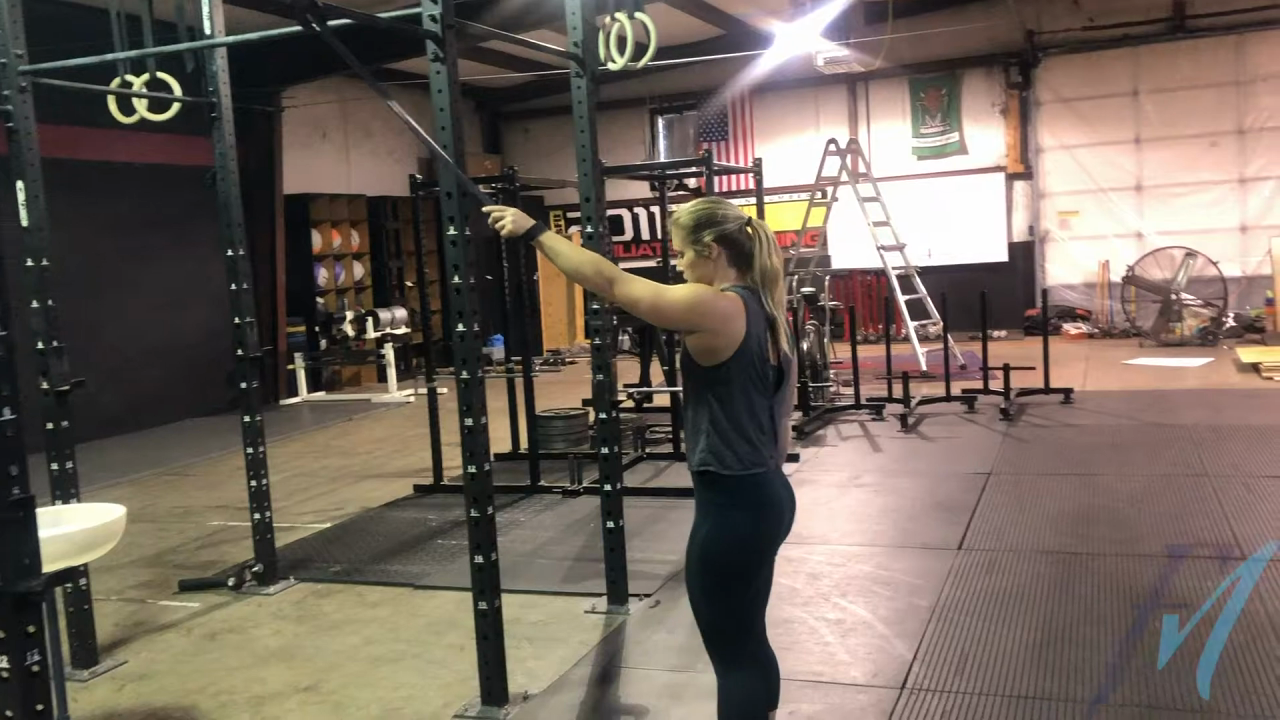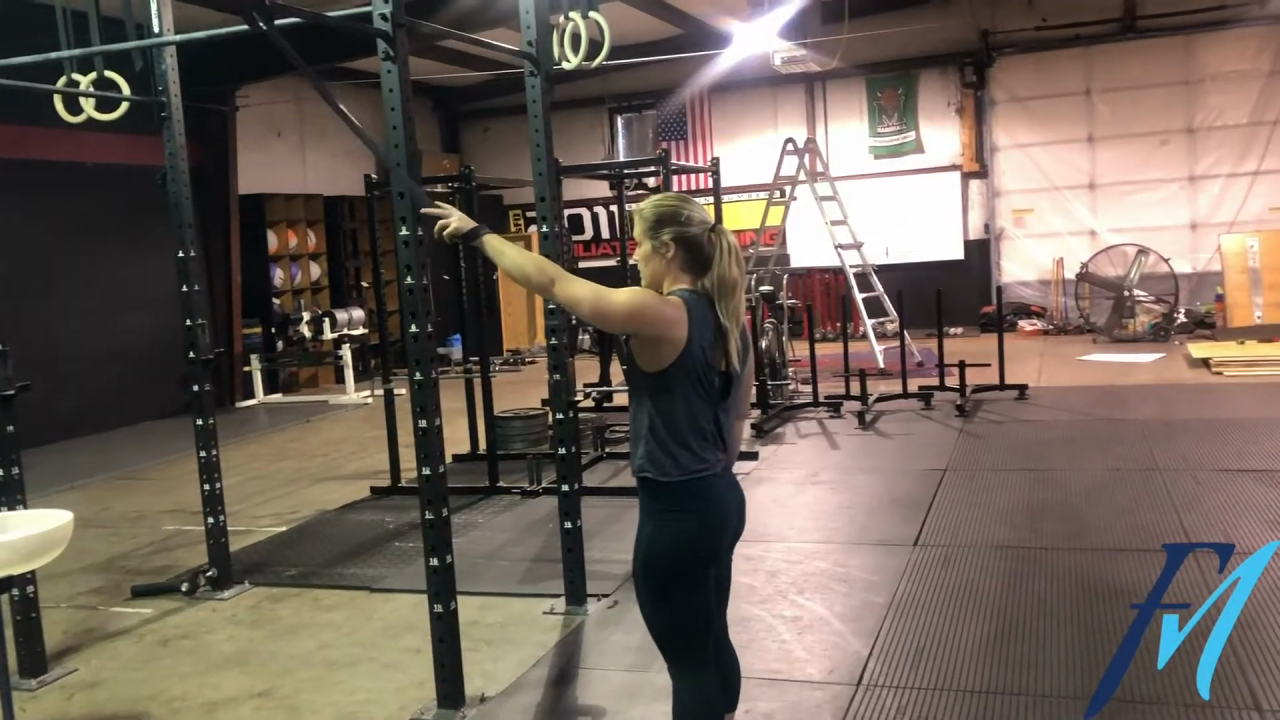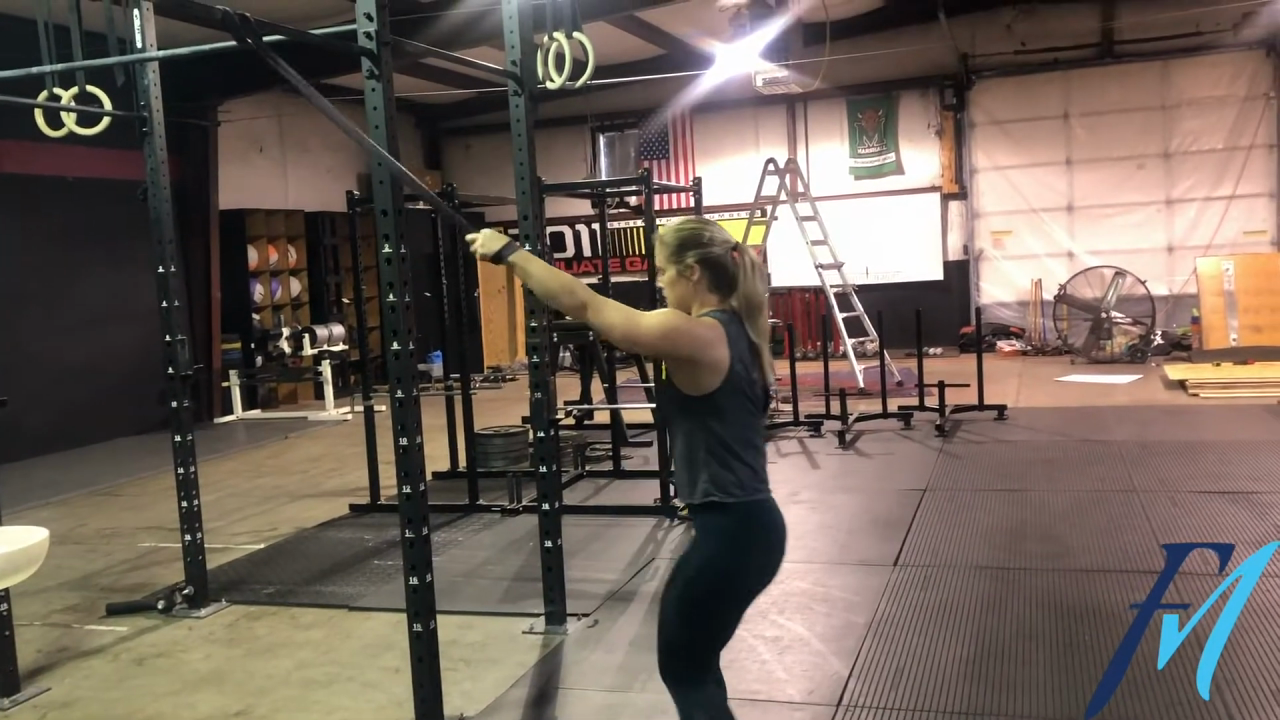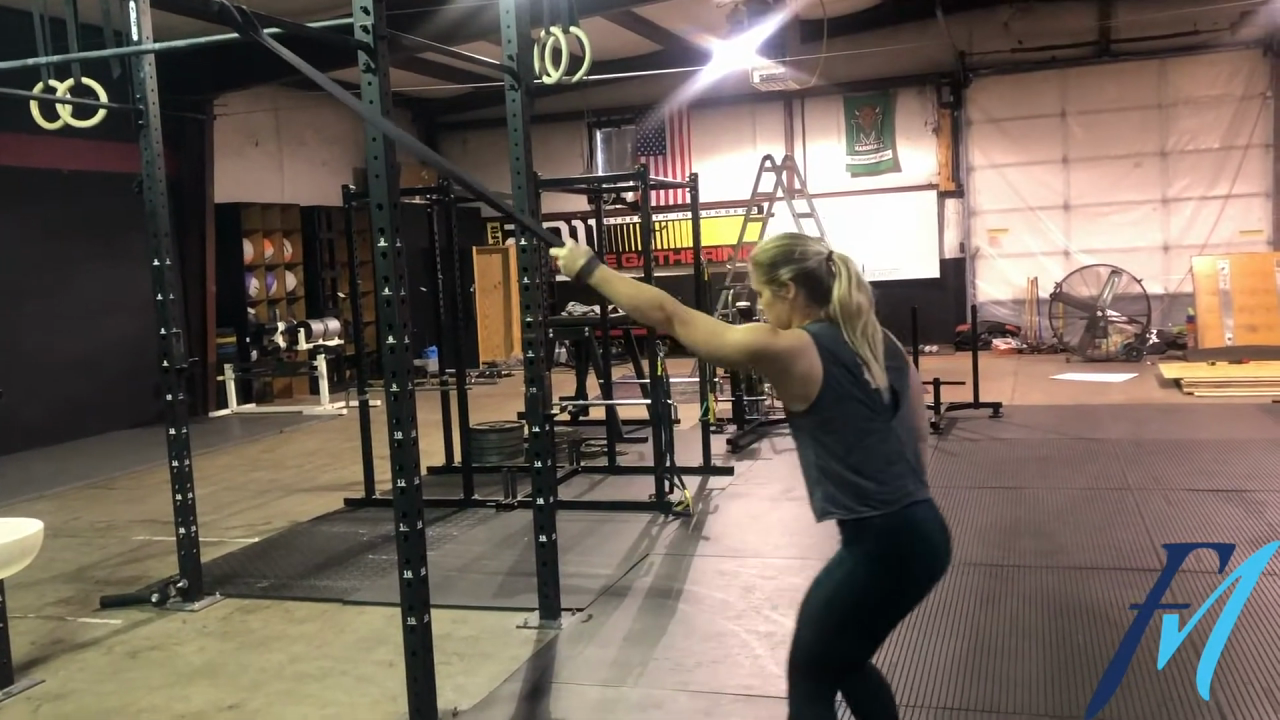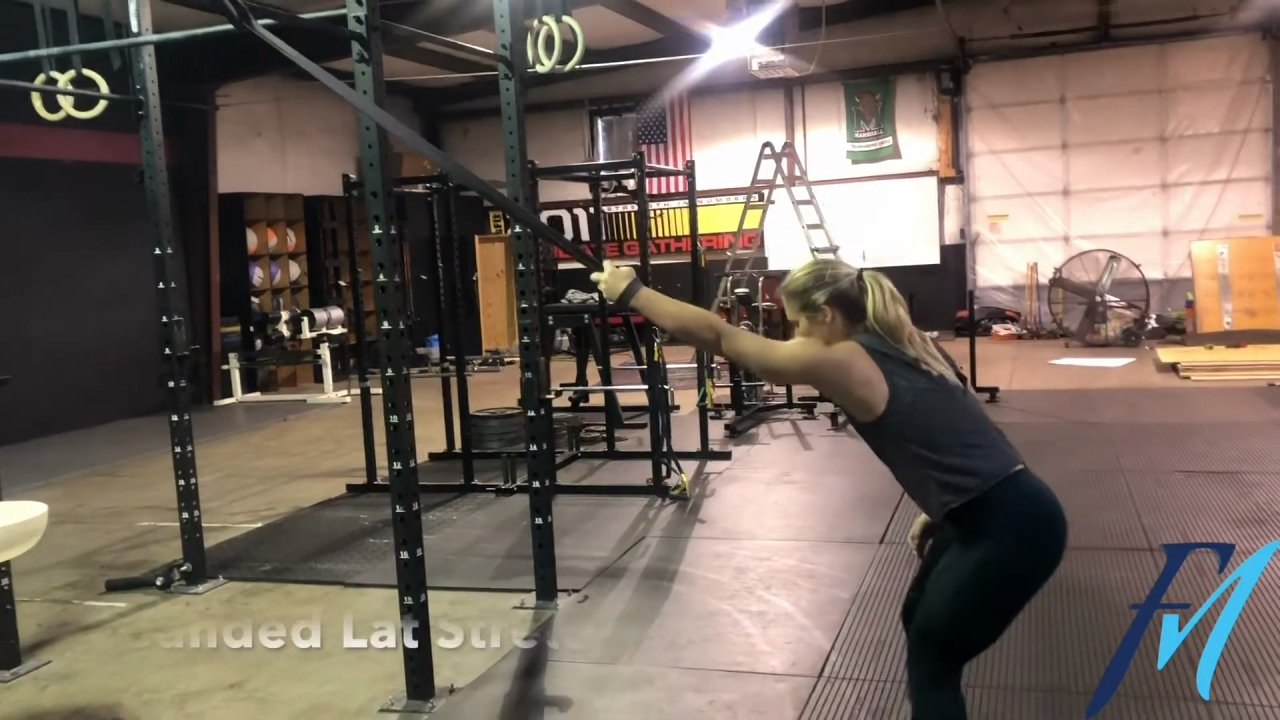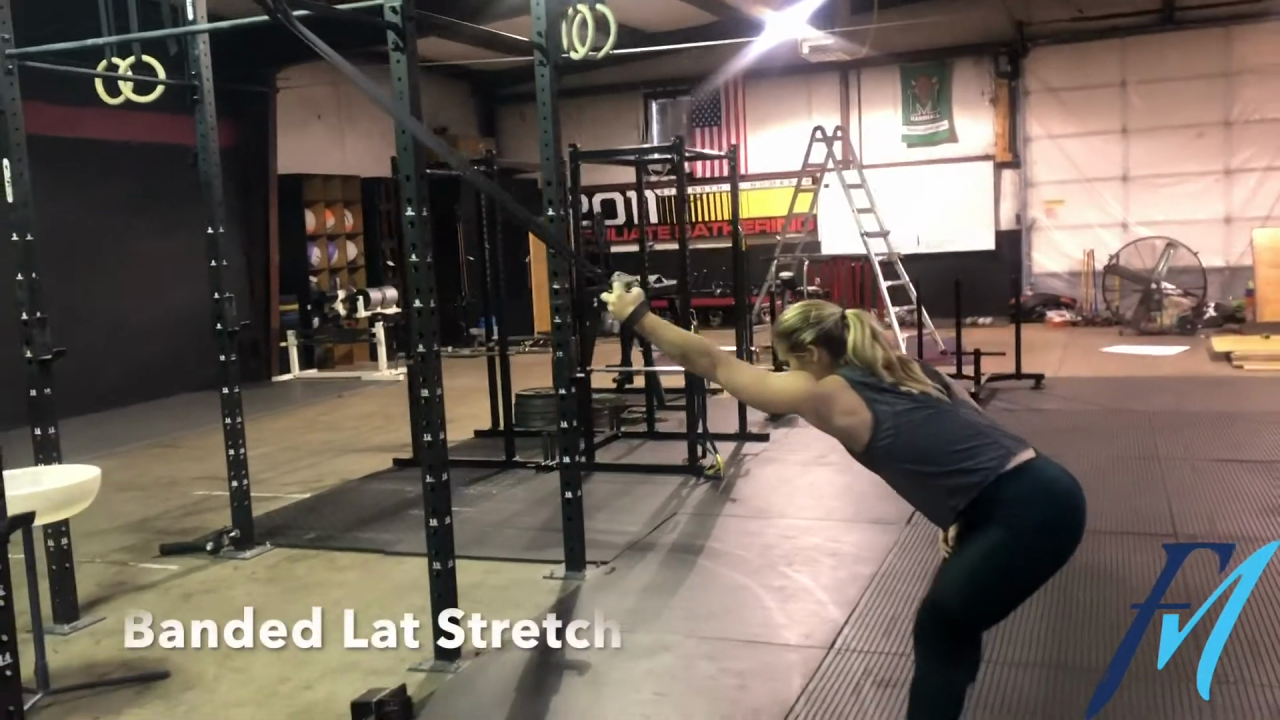
dt=0.7s
person 1, frame 1
left shoulder: (715, 308)
right shoulder: (767, 313)
left elbow: (610, 281)
left wrist: (534, 231)
left hip: (731, 505)
right hip: (768, 497)
left knee: (733, 657)
right knee: (748, 643)
person 1, frame 2
left shoulder: (658, 315)
right shoulder: (728, 317)
left elbow: (551, 281)
left wrist: (476, 233)
left hip: (676, 511)
right hip: (720, 500)
left knee: (689, 661)
right knee: (710, 643)
person 1, frame 3
left shoulder: (695, 337)
right shoulder: (741, 333)
left elbow: (583, 304)
left wrist: (506, 252)
left hip: (730, 532)
right hip: (753, 523)
left knee: (683, 673)
right knee: (694, 664)
person 1, frame 4
left shoulder: (789, 352)
right shoulder: (882, 346)
left elbow: (670, 316)
right elbow: (916, 442)
left wrist: (589, 268)
left hip: (882, 544)
right hip: (917, 531)
left knee: (810, 680)
right knee: (840, 661)
person 1, frame 5
left shoulder: (843, 364)
right shoulder: (903, 347)
left elbow: (719, 336)
left wrist: (630, 291)
right wrist: (937, 511)
left hip: (1012, 526)
right hip: (990, 513)
left knee: (932, 656)
right knee: (922, 623)
person 1, frame 6
left shoulder: (829, 397)
right shoulder: (902, 370)
left elbow: (714, 364)
left wrist: (637, 316)
right wrist: (963, 515)
left hip: (1031, 510)
right hip: (1033, 491)
left knee: (938, 631)
right knee: (949, 619)
